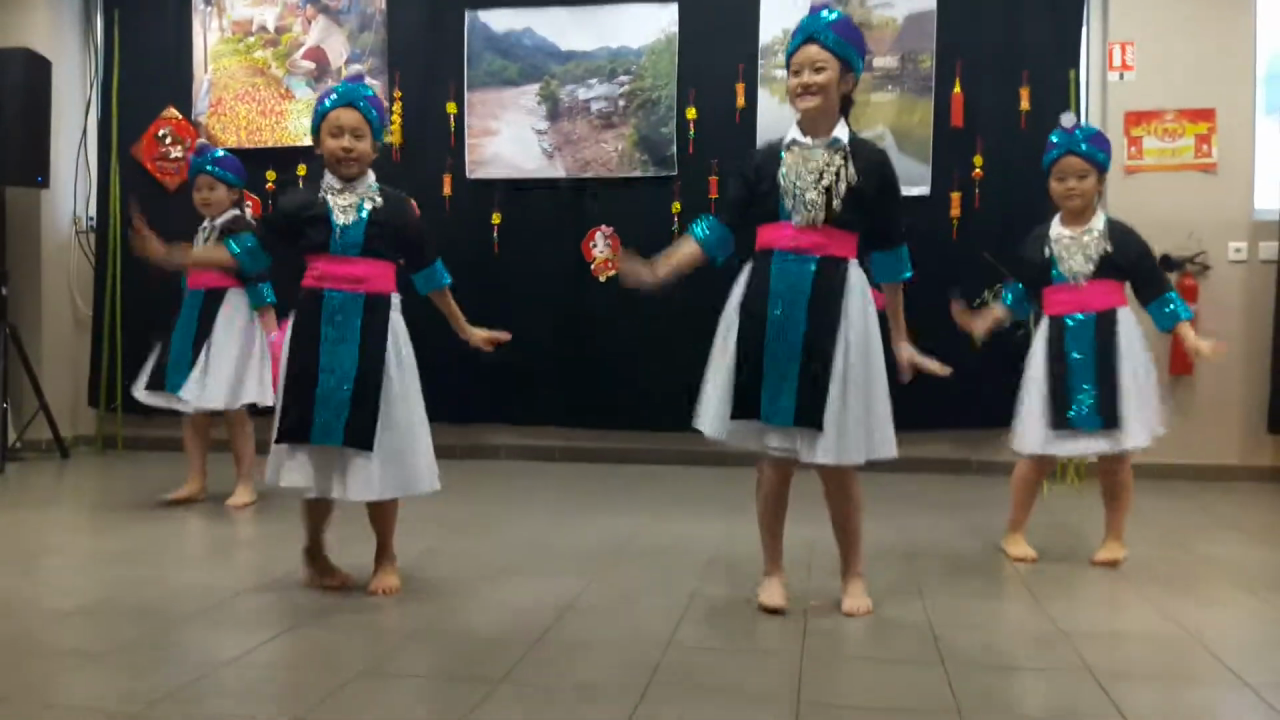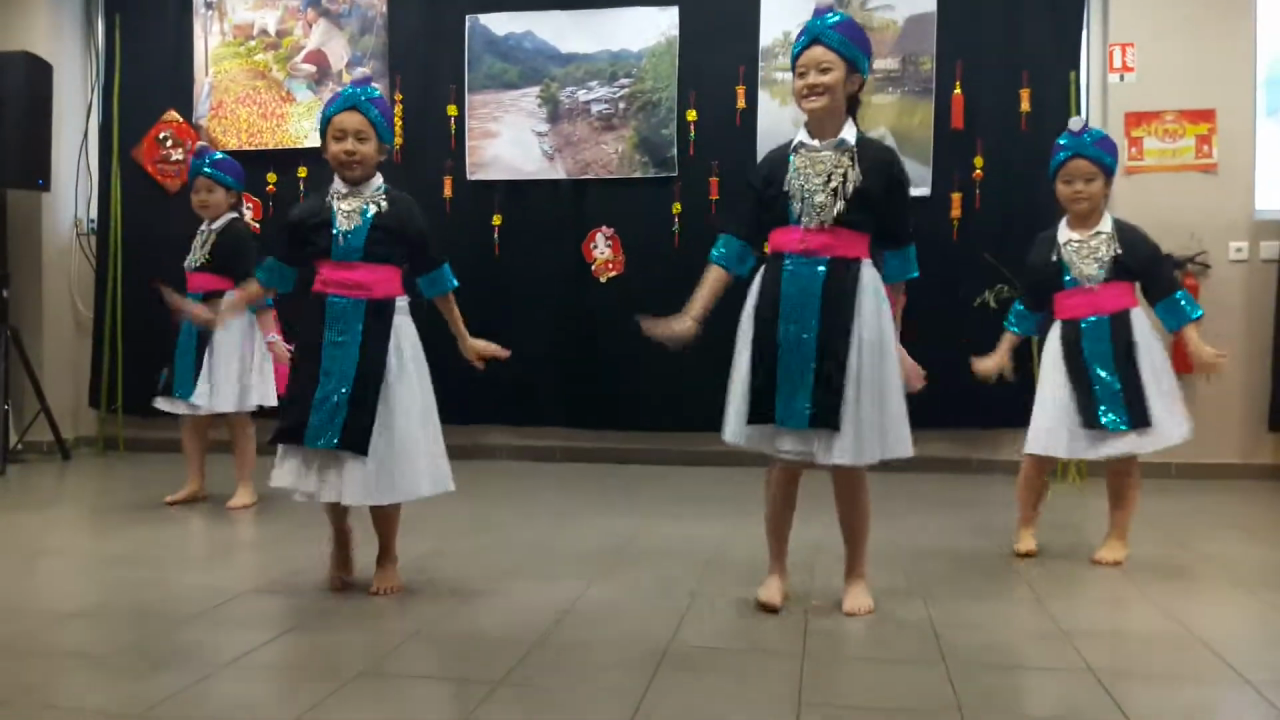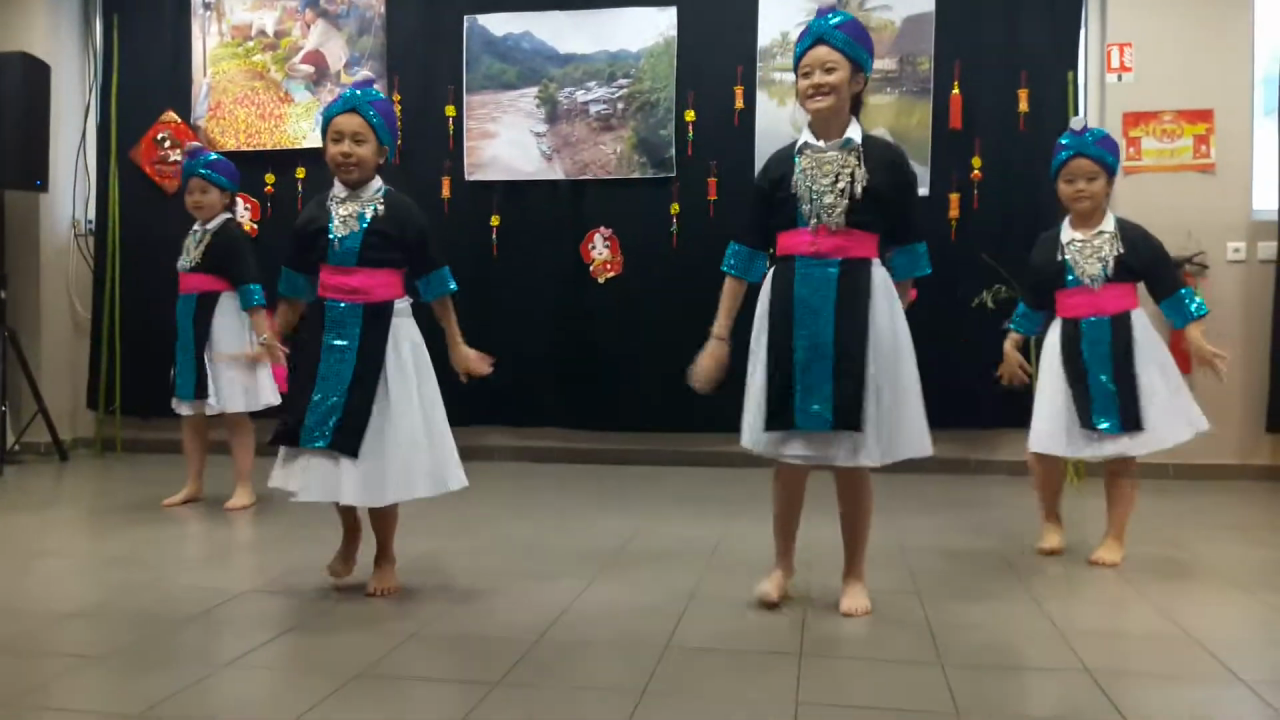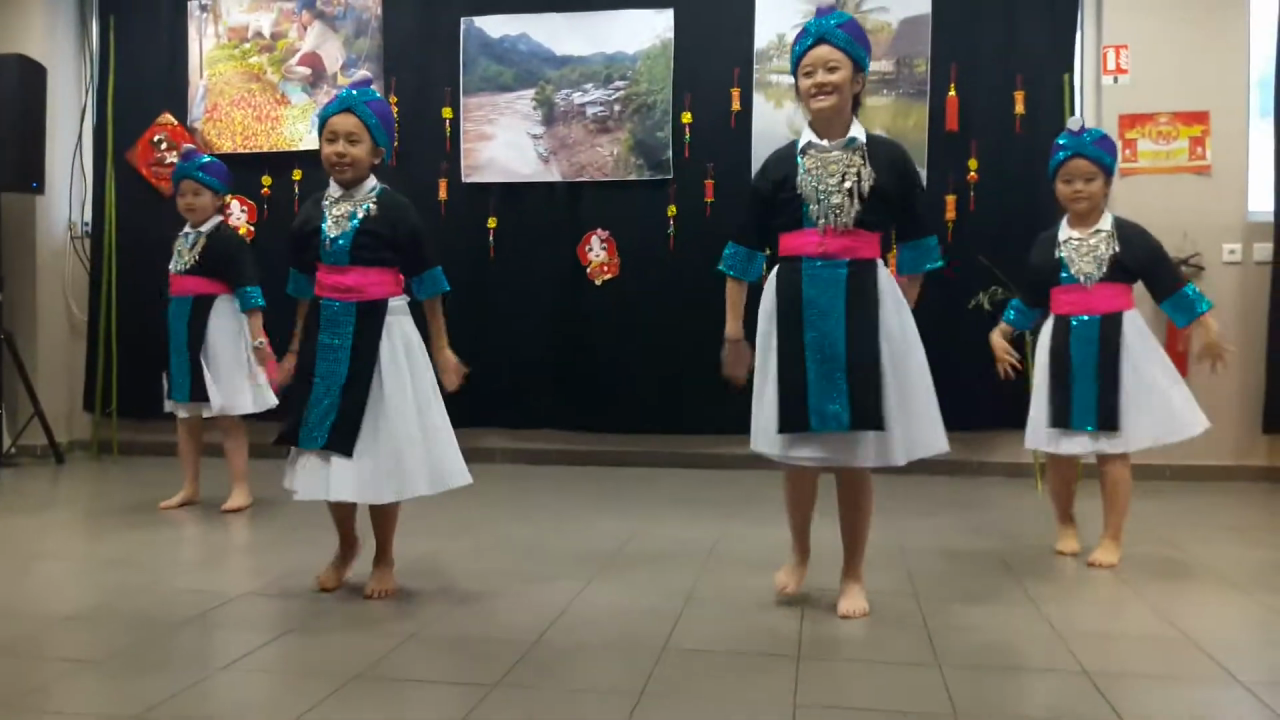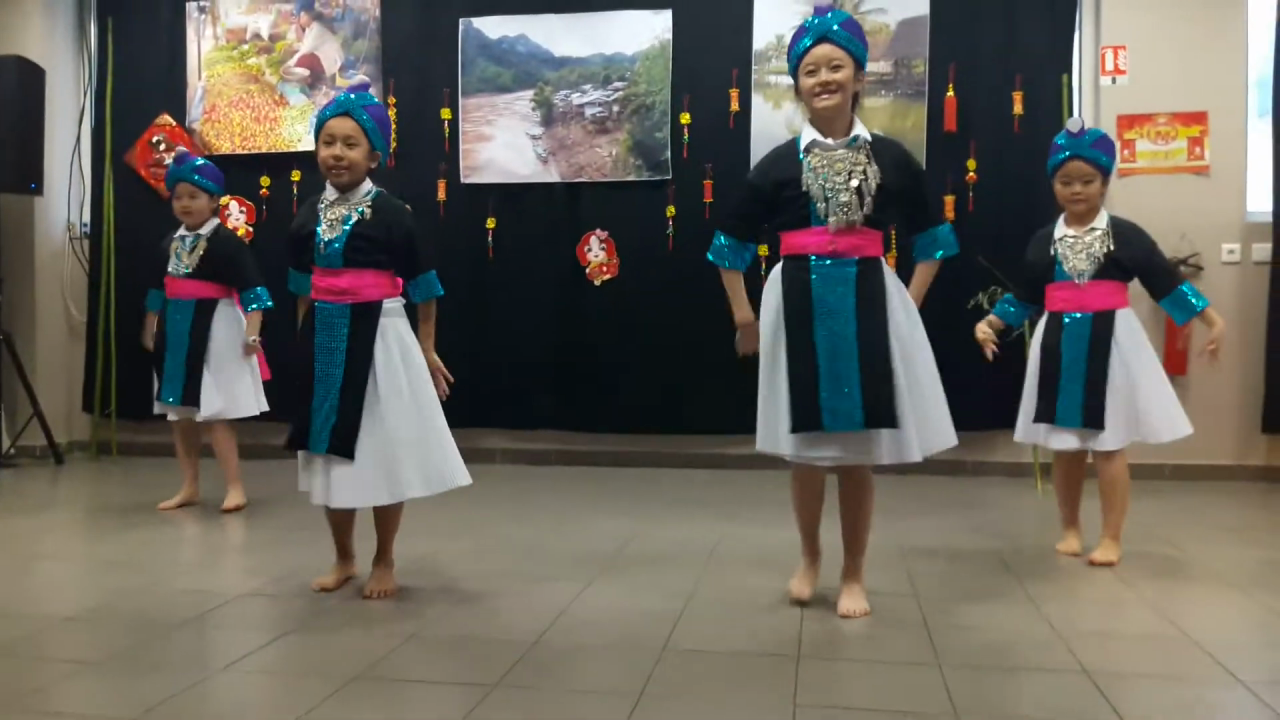
dt=0.1s
person 1, frame 1
left shoulder: (870, 162)
right shoulder: (766, 159)
left elbow: (887, 257)
right elbow: (721, 230)
left wrist: (901, 341)
right wrist: (656, 272)
left hip: (833, 301)
right hip: (764, 298)
left knee: (833, 453)
right knee: (773, 445)
left ankle: (854, 575)
right ankle: (772, 571)
person 1, frame 2
left shoulder: (880, 162)
right shoulder: (775, 163)
left elbow: (895, 258)
right elbow: (737, 246)
left wrist: (897, 345)
right wrist: (692, 317)
left hip: (847, 303)
right hip: (780, 301)
left knee: (845, 454)
right knee: (784, 448)
left ankle: (856, 575)
right ankle: (775, 569)
person 1, frame 3
left shoulder: (886, 161)
right shoulder: (781, 163)
left elbow: (905, 256)
right elbow: (747, 254)
left wrist: (894, 326)
right wrist: (717, 339)
left hip: (860, 304)
right hip: (790, 303)
left knee: (853, 452)
right knee: (790, 446)
left ankle: (855, 576)
right ankle: (782, 561)
person 1, frame 4
left shoulder: (889, 160)
right shoulder: (778, 165)
left elbow: (916, 249)
right elbow: (745, 252)
left wrist: (901, 319)
right wrist: (734, 334)
left hip: (863, 304)
right hip: (794, 304)
left knee: (859, 453)
right knee: (800, 448)
left ankle: (854, 577)
right ankle: (798, 556)
person 1, frame 5
left shoulder: (890, 157)
right shoulder: (779, 164)
left elbow: (933, 237)
right elbow: (730, 240)
left wrist: (911, 298)
right wrist: (742, 316)
left hip: (868, 301)
right hip: (799, 302)
left knee: (860, 450)
right knee: (807, 447)
left ankle: (853, 577)
right ankle: (809, 560)
person 2, frame 1
left shoulder: (394, 206)
right shoulder: (301, 205)
left elbow: (428, 271)
left wrist: (466, 329)
left hip: (375, 328)
right hip: (316, 327)
left knee: (374, 443)
right knee: (317, 441)
left ankle: (386, 556)
right ankle: (314, 550)
person 2, frame 2
left shoulder: (401, 210)
right shoulder: (311, 211)
left elbow: (435, 276)
right elbow: (278, 274)
left wrist: (465, 339)
right wrist: (223, 310)
left hip: (383, 334)
right hip: (324, 332)
left knee: (379, 446)
right knee: (321, 443)
left ankle: (387, 559)
right ankle: (341, 542)
person 2, frame 3
left shoulder: (400, 212)
right shoulder: (314, 214)
left elbow: (434, 284)
right elbow: (298, 288)
left wrist: (457, 346)
left hip: (384, 335)
right hip: (326, 336)
left knee: (380, 449)
right knee: (325, 446)
left ankle: (385, 559)
right ankle: (350, 538)
person 2, frame 4
left shoulder: (394, 210)
right shoulder: (310, 214)
left elbow: (427, 283)
right elbow: (305, 287)
left wrist: (440, 349)
right wrist: (295, 348)
left hip: (381, 334)
right hip: (326, 335)
left knee: (380, 449)
right knee: (324, 446)
left ankle: (384, 560)
right ankle: (346, 546)
person 2, frame 5
left shoulder: (391, 213)
right shoulder: (308, 216)
left elbow: (424, 284)
left wrist: (425, 348)
right wrist: (303, 332)
left hip: (378, 335)
right hip: (323, 338)
left knee: (383, 452)
right knee: (328, 451)
left ankle: (384, 560)
right ankle: (343, 557)
person 3, frame 1
left shoulder: (1122, 237)
right shoulder: (1038, 240)
left elbow: (1155, 290)
right elbow: (1021, 293)
left wrist: (1190, 338)
right wrist: (985, 321)
left hip: (1111, 345)
right hip: (1057, 346)
left knee: (1114, 449)
right knee: (1039, 448)
left ankle: (1114, 538)
right ankle: (1014, 533)
person 3, frame 2
left shoulder: (1130, 239)
right shoulder: (1045, 245)
left elbow: (1165, 291)
right elbow: (1030, 306)
left wrist: (1195, 344)
right wrist: (1002, 351)
left hip: (1125, 347)
right hip: (1070, 350)
left knee: (1125, 451)
right knee: (1045, 448)
left ankle: (1117, 537)
right ankle: (1025, 526)
person 3, frame 3
left shoulder: (1133, 238)
right shoulder: (1048, 244)
left elbow: (1170, 288)
right elbow: (1035, 303)
left wrist: (1199, 341)
right wrist: (1011, 345)
left hip: (1125, 345)
right hip: (1072, 349)
left knee: (1122, 449)
right knee: (1050, 447)
left ankle: (1114, 538)
right ankle: (1051, 521)
person 3, frame 4
left shoulder: (1131, 237)
right shoulder: (1047, 243)
left elbow: (1171, 286)
right elbow: (1031, 300)
left wrist: (1208, 330)
right wrist: (1000, 333)
left hip: (1118, 346)
right hip: (1064, 348)
left knee: (1114, 448)
right knee: (1059, 449)
left ankle: (1112, 539)
right ankle: (1066, 525)
person 3, frame 5
left shoulder: (1127, 235)
right shoulder: (1044, 241)
left elbow: (1166, 282)
right elbow: (1026, 297)
left wrist: (1211, 319)
right wrist: (992, 323)
left hip: (1111, 342)
right hip: (1058, 345)
left knee: (1109, 445)
right knee: (1064, 445)
left ankle: (1111, 537)
right ankle: (1070, 528)
person 4, frame 1
left shoulder: (240, 231)
right shoulder: (204, 230)
left elbow: (258, 282)
left wrist: (270, 331)
left hip: (228, 320)
right hip: (198, 319)
left knee: (231, 406)
right knee: (191, 404)
left ankle: (247, 484)
right ankle: (196, 481)
person 4, frame 2
left shoulder: (237, 233)
right shoulder: (203, 234)
left wrist: (271, 334)
left hip: (233, 325)
right hip: (199, 324)
left knee: (233, 409)
right knee: (190, 407)
left ankle: (246, 486)
right ankle: (195, 482)
person 4, frame 3
left shoulder: (233, 237)
right shoulder: (194, 235)
left elbow: (250, 289)
left wrist: (263, 335)
left hip: (224, 325)
right hip: (192, 325)
left knee: (233, 410)
right knee: (190, 408)
left ankle: (244, 487)
right ankle: (193, 484)
person 4, frame 4
left shoulder: (227, 240)
right shoulder: (182, 239)
left elbow: (248, 291)
left wrist: (258, 338)
left hip: (218, 328)
right hip: (183, 327)
left knee: (227, 412)
right knee: (185, 411)
left ankle: (240, 488)
right ankle: (190, 487)
person 4, frame 5
left shoulder: (228, 242)
right shoulder: (171, 244)
left elbow: (253, 291)
right elbow: (158, 290)
left wrist: (252, 334)
right wrist: (151, 330)
left hip: (216, 330)
right hip: (176, 332)
left knee: (213, 412)
right knee: (179, 412)
left ankle: (234, 487)
right ankle: (189, 488)
